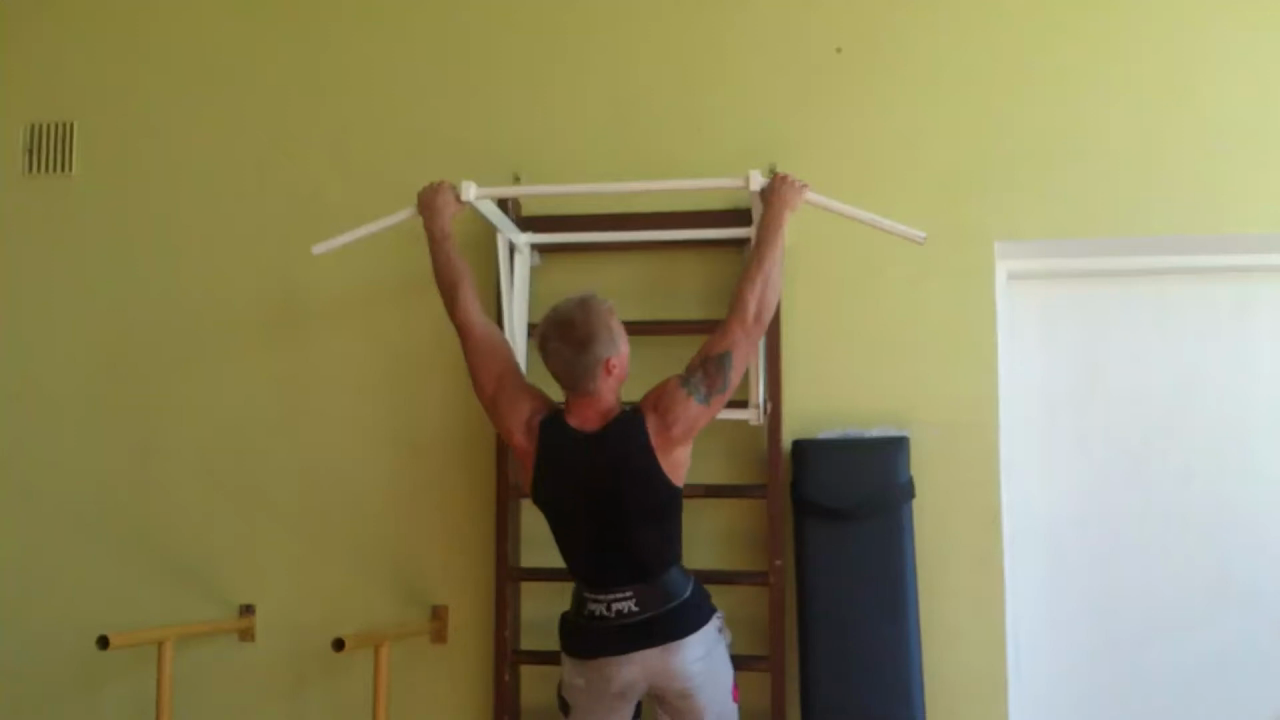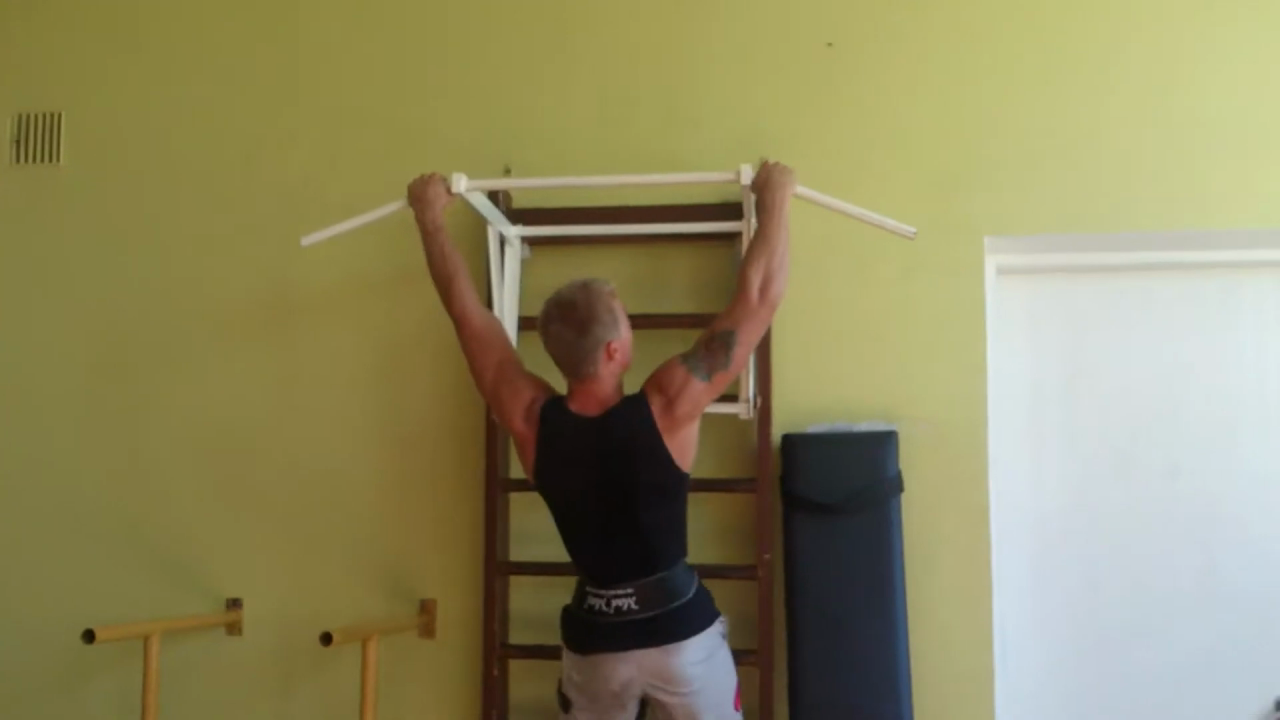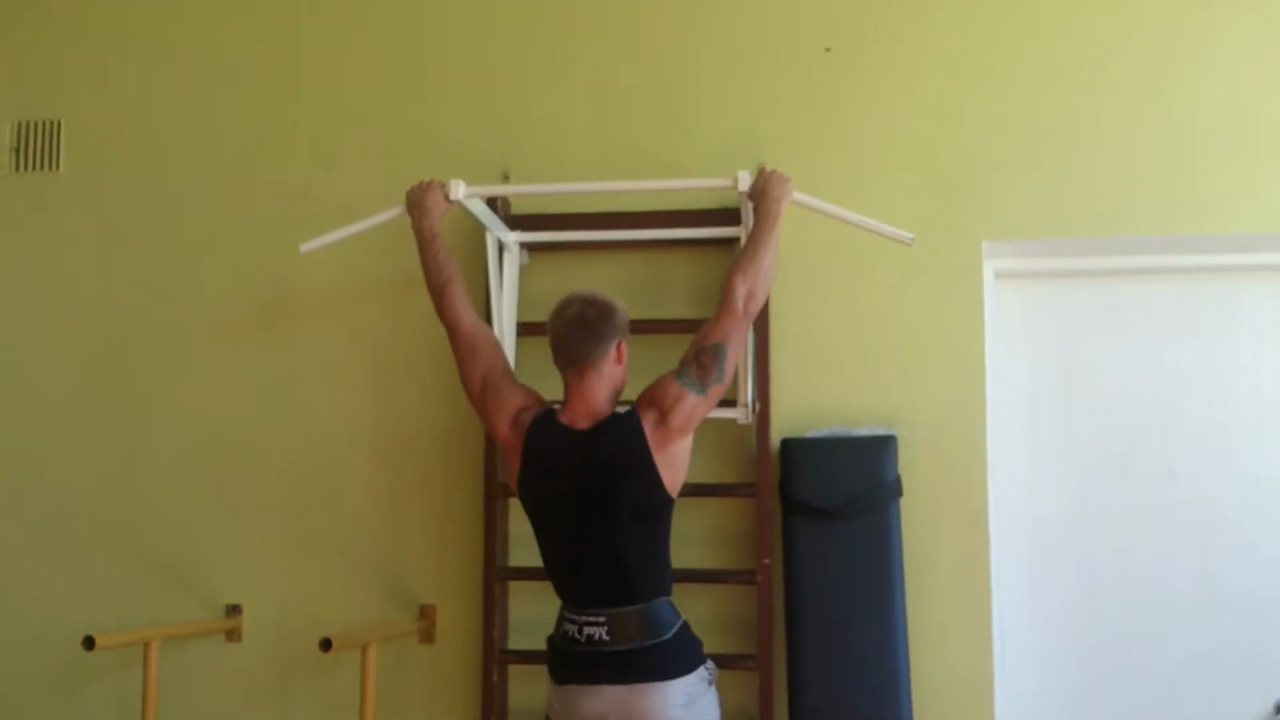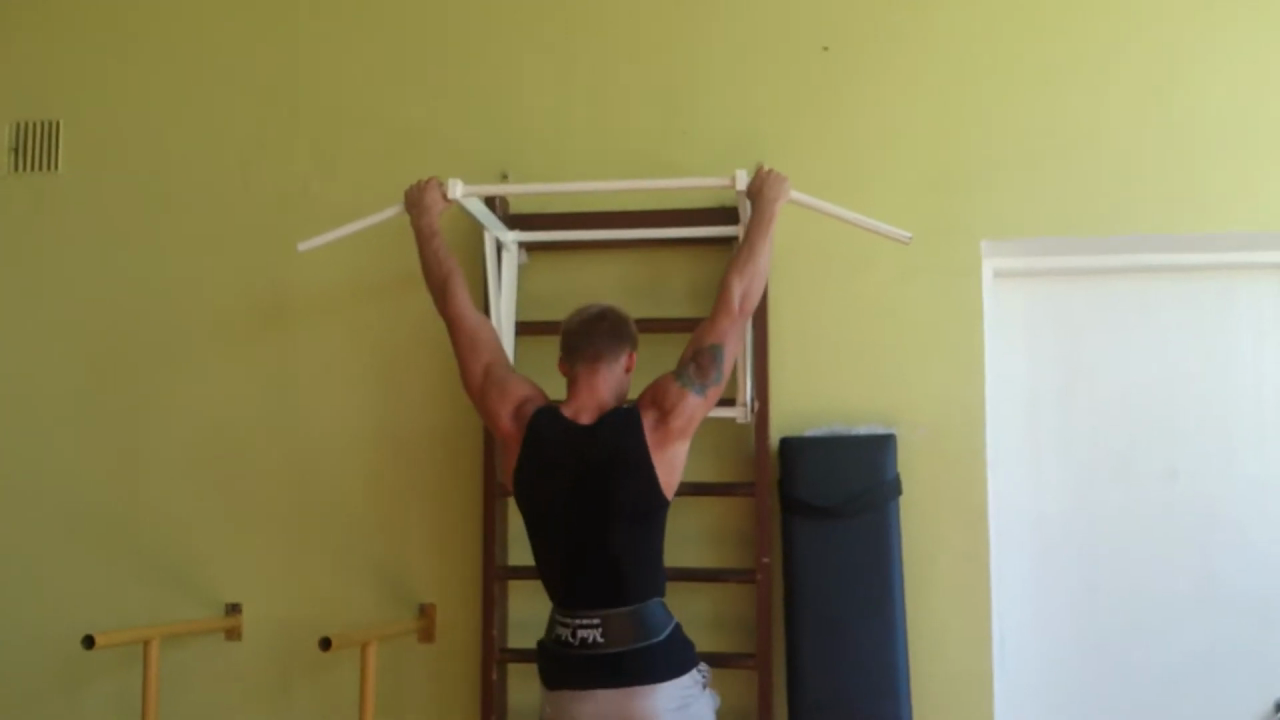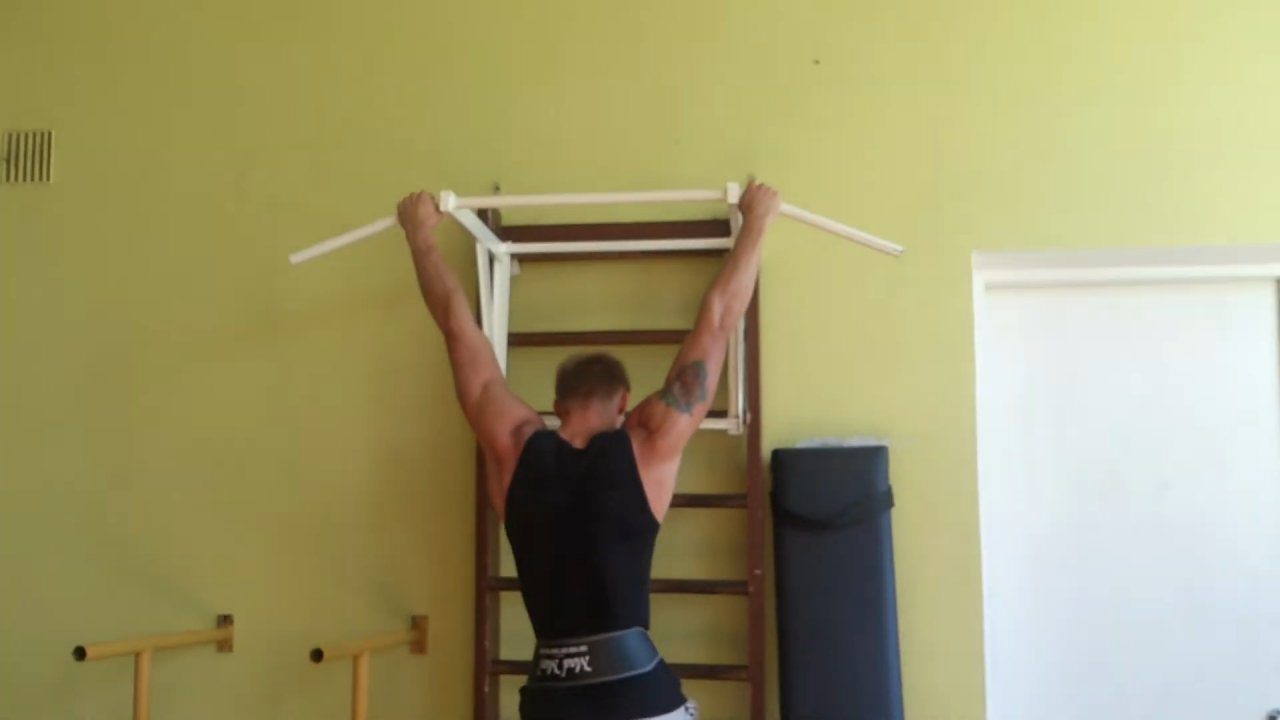
dt=0.4s
person 1, frame 1
left shoulder: (528, 434)
right shoulder: (661, 429)
left elbow: (470, 318)
right elbow: (749, 318)
left wrist: (438, 224)
right wrist: (775, 215)
left hip: (594, 643)
right hip: (678, 633)
person 1, frame 2
left shoulder: (531, 422)
right shoulder: (667, 410)
left elbow: (466, 309)
right elbow: (759, 298)
left wrist: (429, 217)
right wrist: (774, 198)
left hip: (594, 639)
right hip: (680, 632)
person 1, frame 3
left shoulder: (520, 432)
right shoulder: (660, 426)
left elbow: (459, 317)
right elbow: (739, 307)
left wrist: (426, 223)
right wrist: (770, 208)
left hip: (577, 673)
right hip: (662, 670)
person 1, frame 4
left shoulder: (519, 425)
right shoulder: (660, 425)
left elbow: (458, 308)
right elbow: (735, 305)
left wrist: (425, 219)
right wrist: (766, 206)
person 1, frame 5
left shoulder: (512, 449)
right shoulder: (649, 448)
left elbow: (459, 326)
right elbow: (716, 321)
left wrist: (420, 234)
right wrist: (756, 221)
